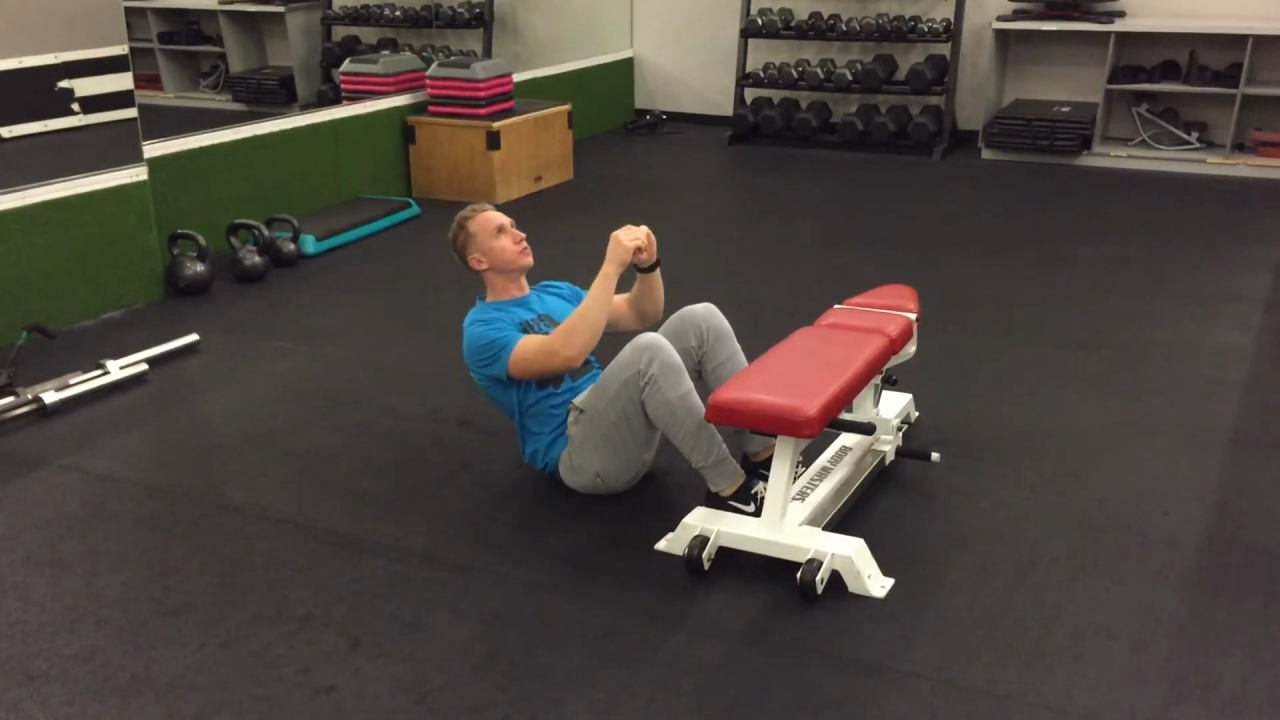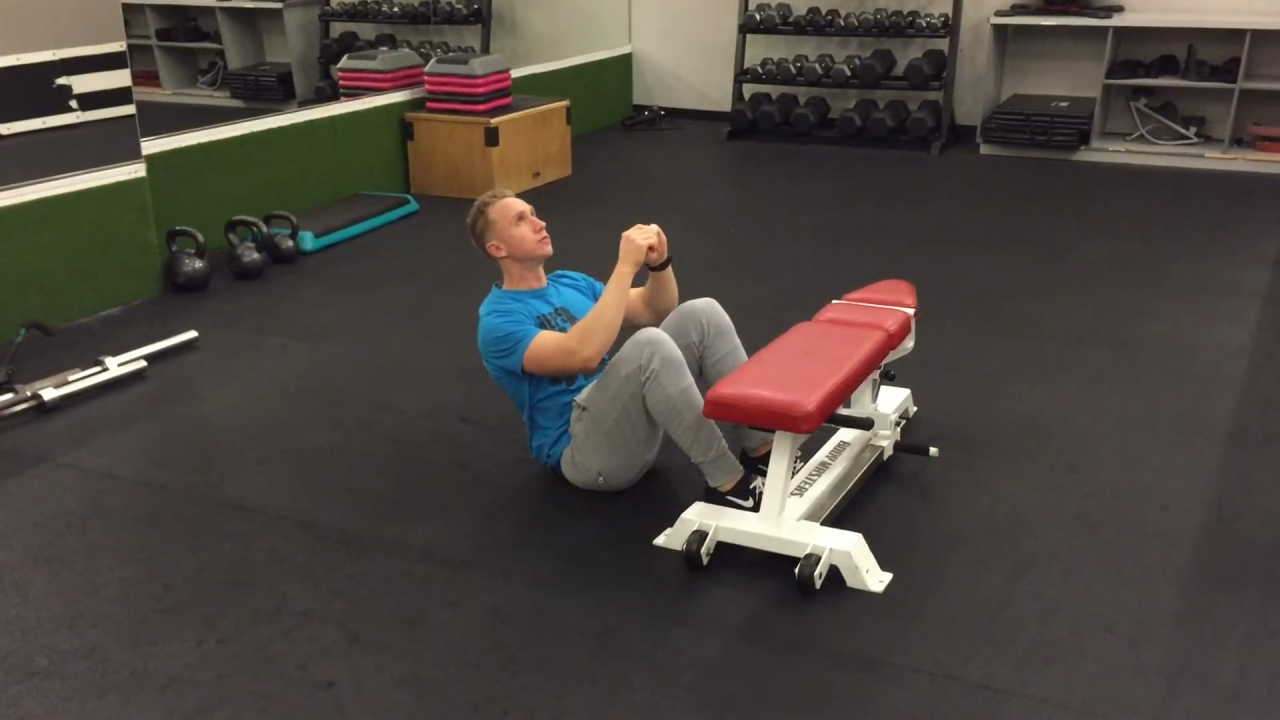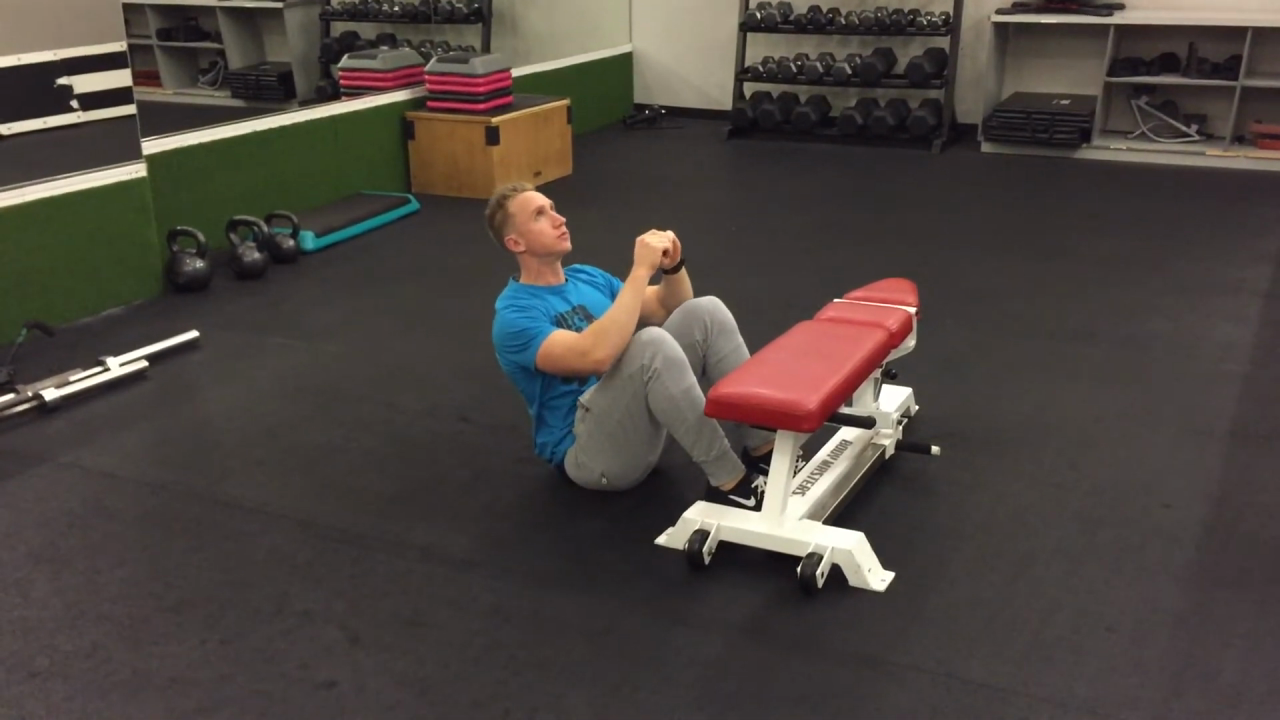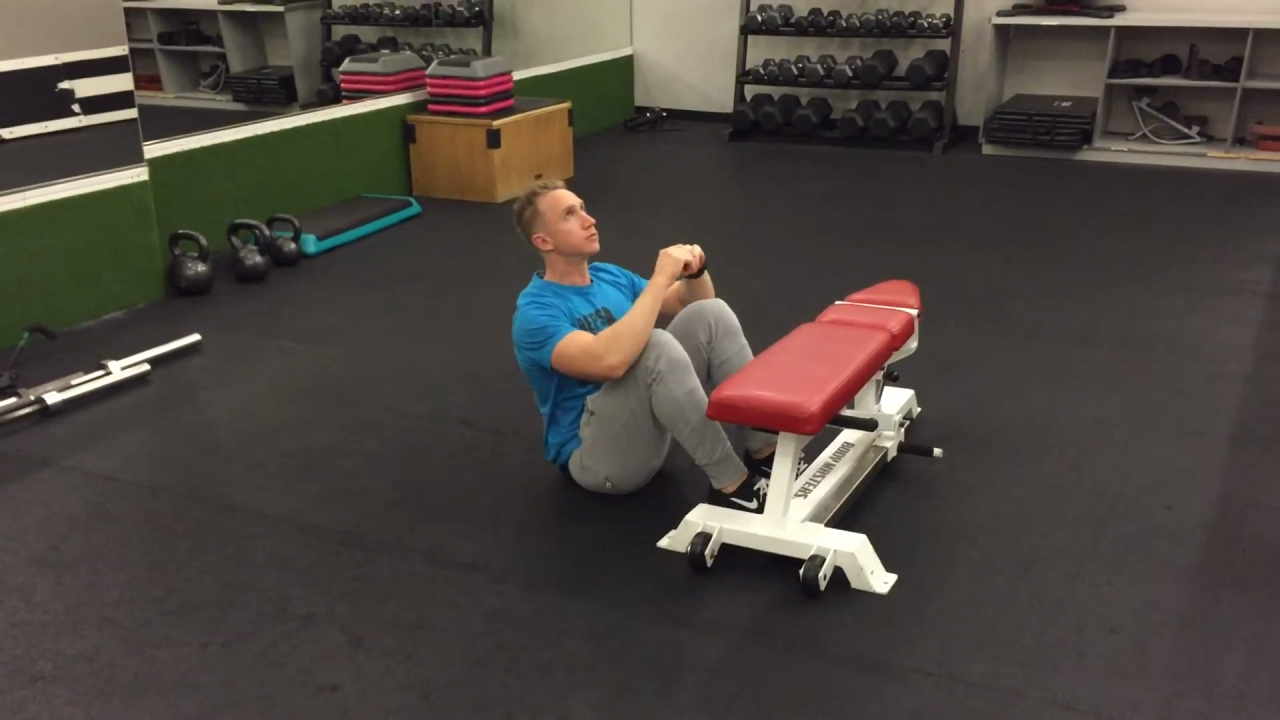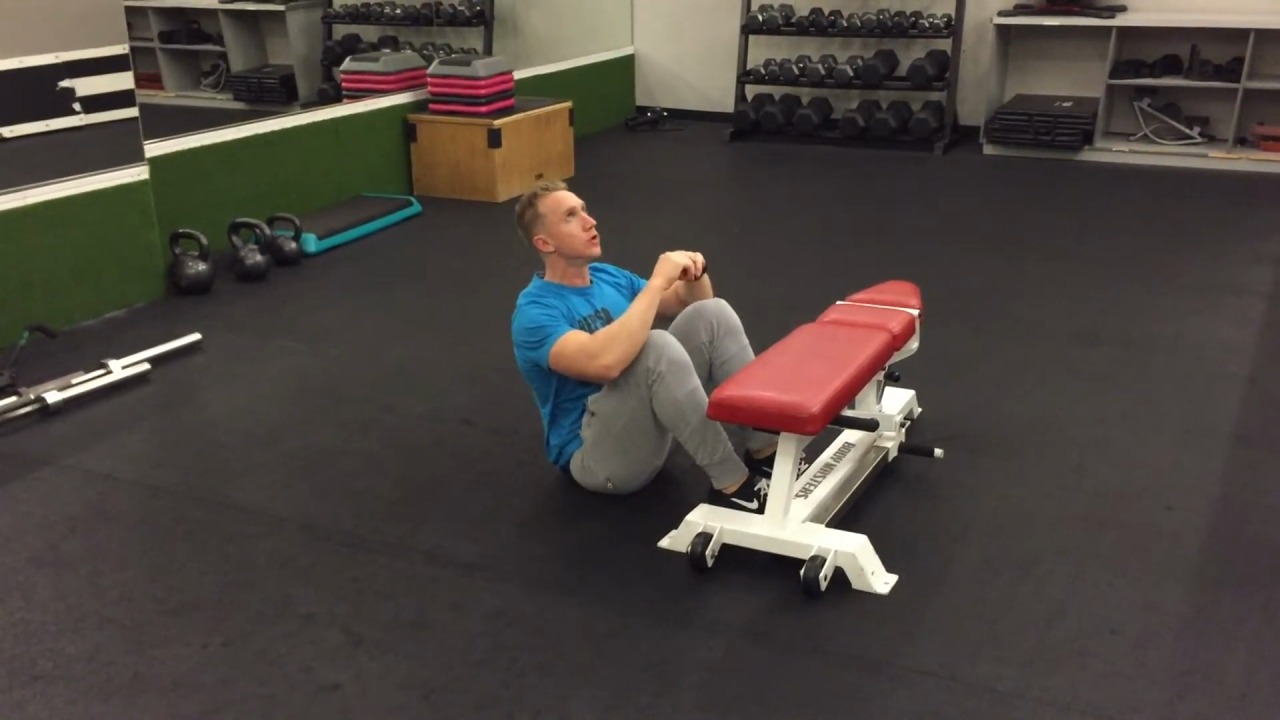
dt=0.5s
person 1, frame 1
left shoulder: (556, 293)
right shoulder: (483, 330)
left elbow: (644, 315)
right elbow: (566, 354)
left wrist: (647, 264)
right wrist: (611, 267)
left hip: (619, 415)
right hip: (579, 452)
left knee: (700, 319)
right knee: (648, 350)
left ankle: (762, 457)
right ankle: (729, 489)
person 1, frame 2
left shoulder: (570, 283)
right shoulder: (500, 320)
left elbow: (657, 311)
right elbow: (583, 354)
left wrist: (658, 263)
right wrist: (626, 266)
left hip: (626, 411)
right hip: (582, 449)
left knee: (702, 314)
right knee: (650, 344)
left ankle: (761, 451)
right ankle: (728, 484)
person 1, frame 3
left shoulder: (587, 278)
right shoulder: (516, 315)
left elbow: (670, 310)
right elbow: (596, 355)
left wrist: (672, 266)
right wrist: (641, 270)
left hip: (638, 416)
right hip: (588, 450)
left knee: (706, 312)
right knee: (652, 343)
left ankle: (762, 450)
right ankle: (730, 482)
person 1, frame 4
left shoulder: (608, 276)
right shoulder: (536, 313)
left elbow: (694, 303)
right elbow: (608, 362)
left wrist: (694, 270)
right wrist: (660, 279)
left hip: (643, 422)
right hip: (593, 452)
left knee: (712, 315)
right knee: (658, 346)
left ankle: (765, 453)
right ankle: (732, 484)
person 1, frame 5
left shoulder: (607, 277)
right shoulder: (535, 313)
left elbow: (689, 304)
right elbow: (604, 362)
left wrist: (694, 274)
right wrist: (657, 281)
left hip: (645, 419)
right hip: (595, 453)
left knee: (714, 315)
right knee: (658, 346)
left ankle: (766, 453)
right ankle: (733, 485)
